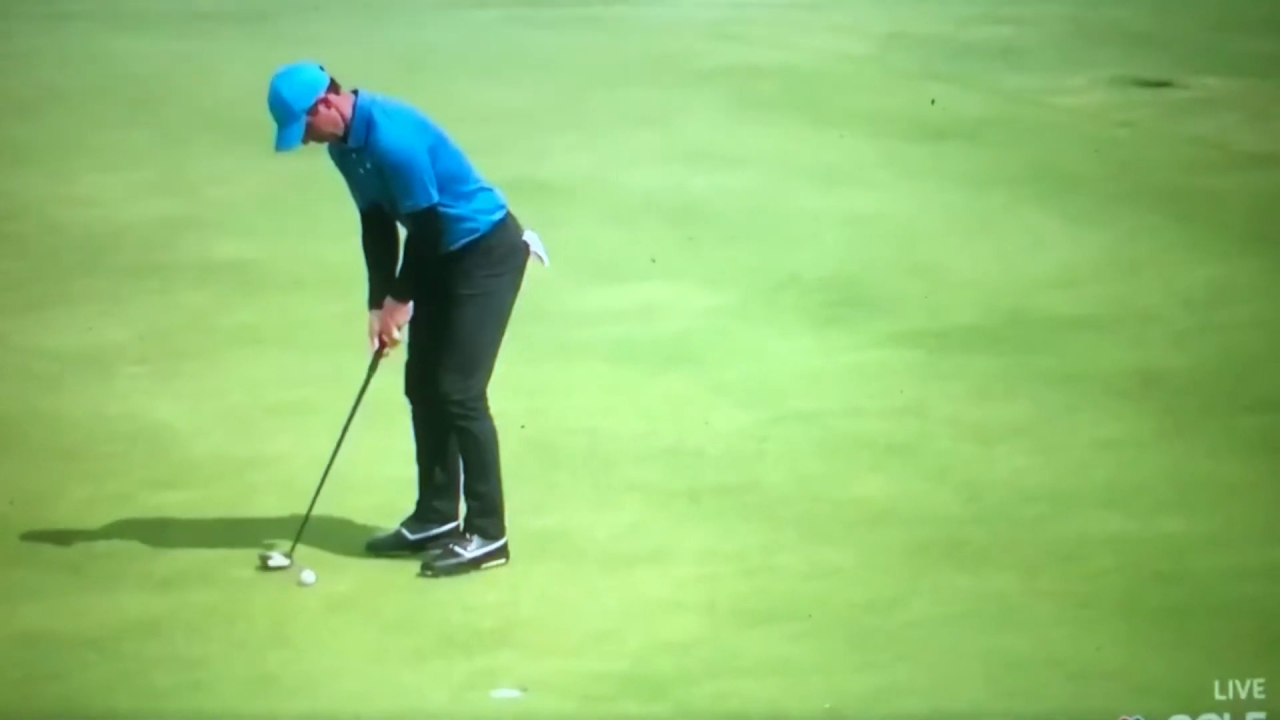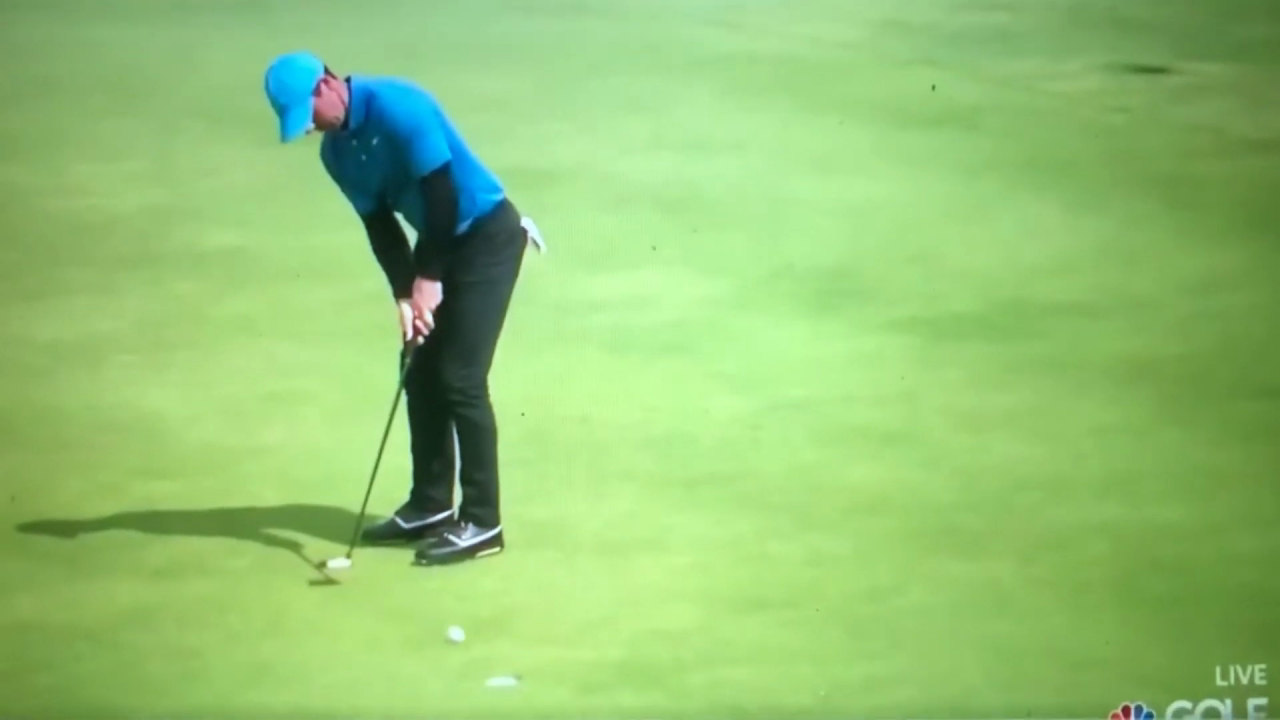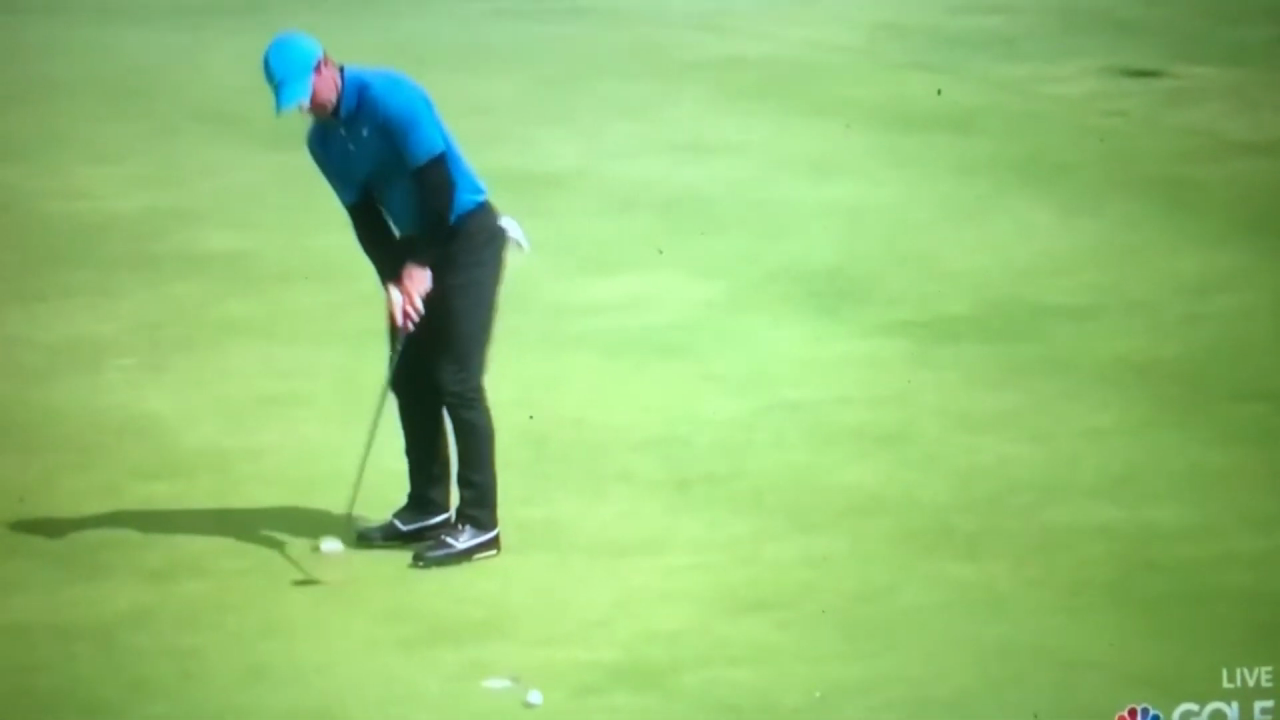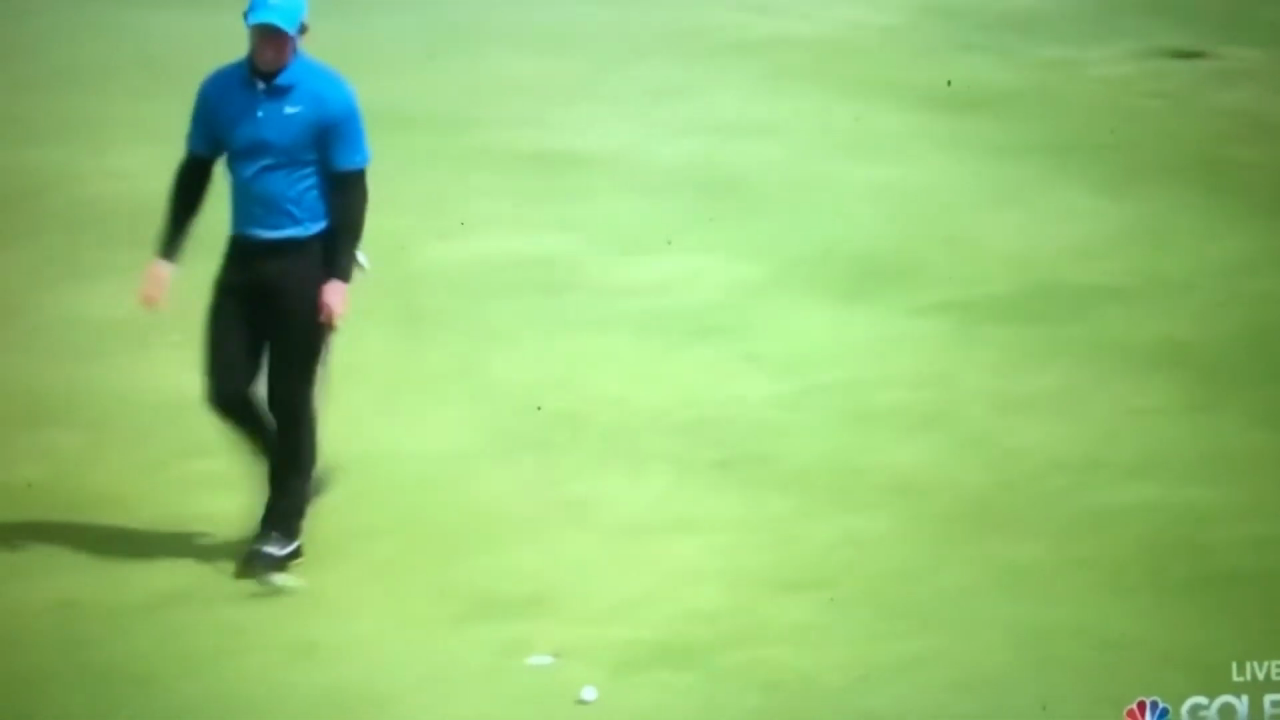
dt=1s
person 1, frame 1
left shoulder: (392, 136)
right shoulder: (343, 147)
left elbow: (425, 225)
right elbow: (376, 224)
left wrist: (400, 299)
right wrist: (378, 304)
left hip: (486, 251)
right hip: (443, 255)
left knee: (458, 391)
right knee: (422, 386)
left ankle: (487, 534)
right ankle: (437, 516)
person 1, frame 2
left shoulder: (395, 105)
right shoulder: (335, 151)
left elbow: (442, 191)
right elbow: (379, 224)
left wrist: (428, 278)
right wrist: (404, 294)
left hip: (486, 234)
right hip: (439, 240)
left knee: (460, 379)
right knee: (420, 374)
left ankle: (482, 522)
right ankle: (431, 505)
person 1, frame 3
left shoulder: (391, 97)
right shoulder: (323, 139)
left elbow: (439, 183)
right elbow: (364, 215)
left wrist: (419, 265)
right wrist: (392, 281)
left hip: (466, 236)
right hip: (418, 245)
left knee: (456, 382)
right knee: (411, 378)
left ankle: (479, 524)
right ankle: (429, 507)
person 1, frame 4
left shoulder: (331, 96)
right shoulder: (218, 90)
left elbow: (351, 190)
right elbow: (193, 174)
left wrist: (339, 275)
right wrist: (167, 255)
left hip: (307, 257)
right hip: (244, 257)
left knee: (290, 395)
right knee: (227, 391)
left ankle: (284, 530)
right ankle: (295, 477)
